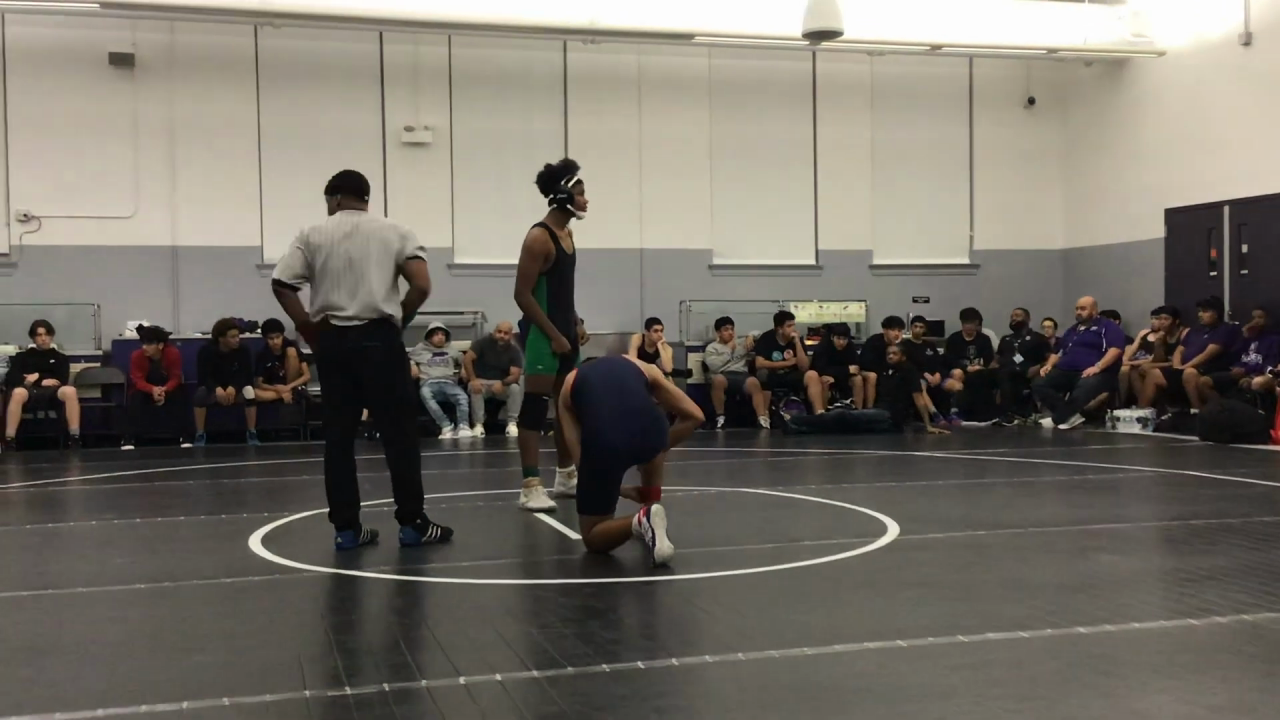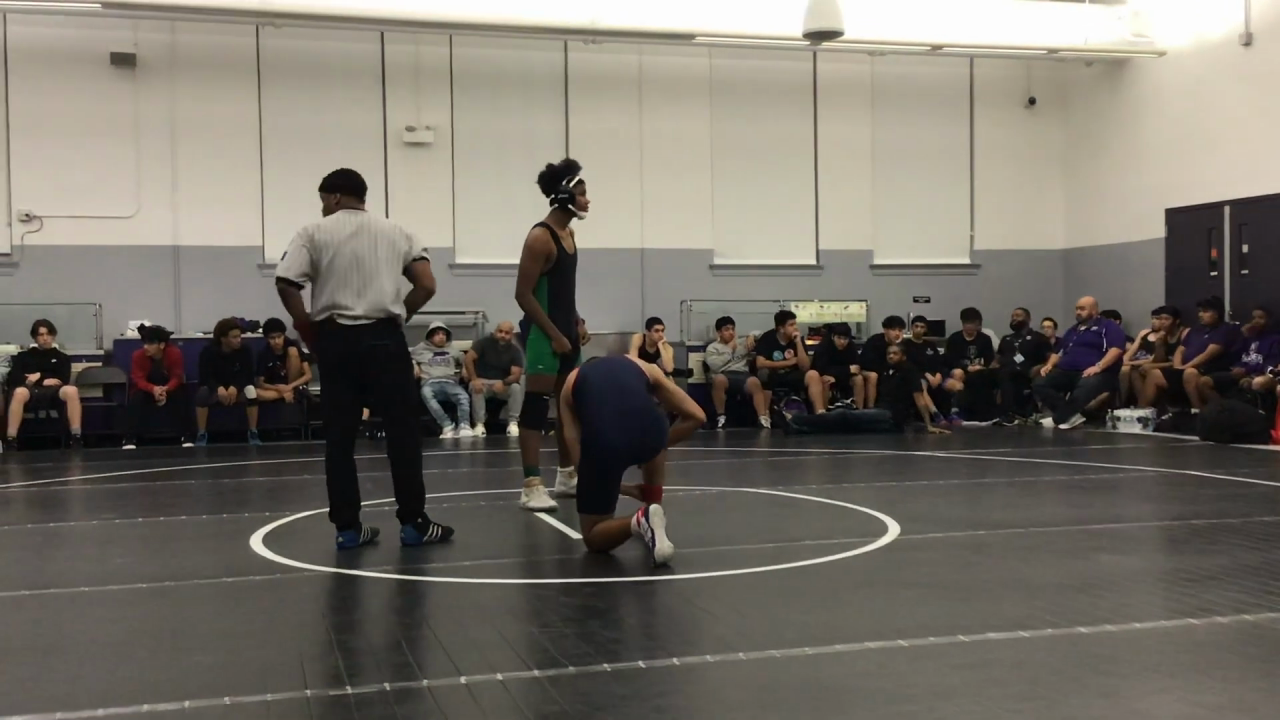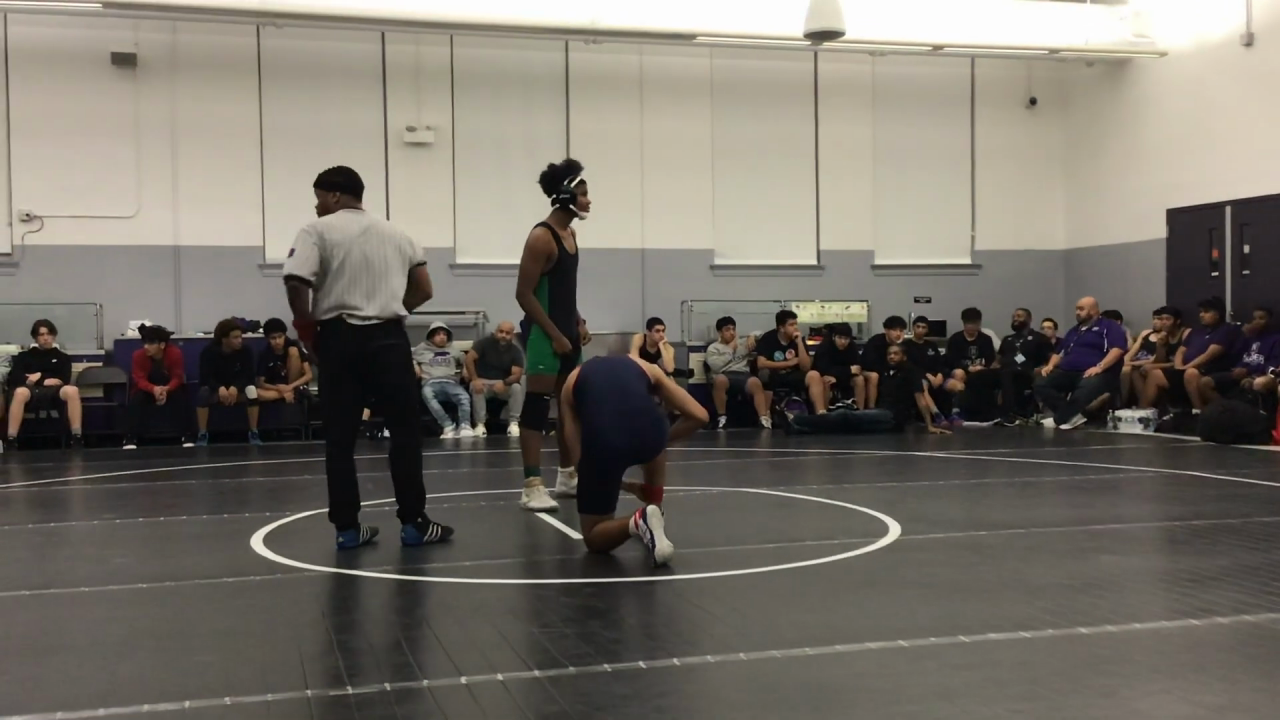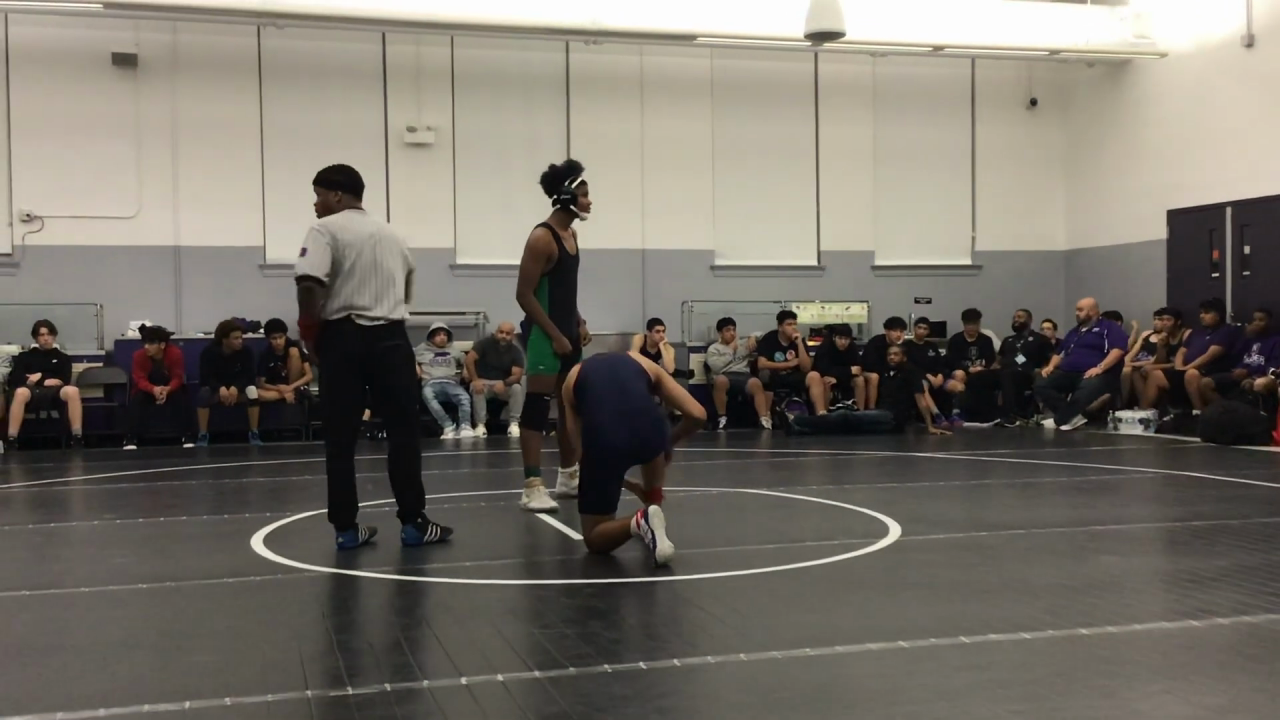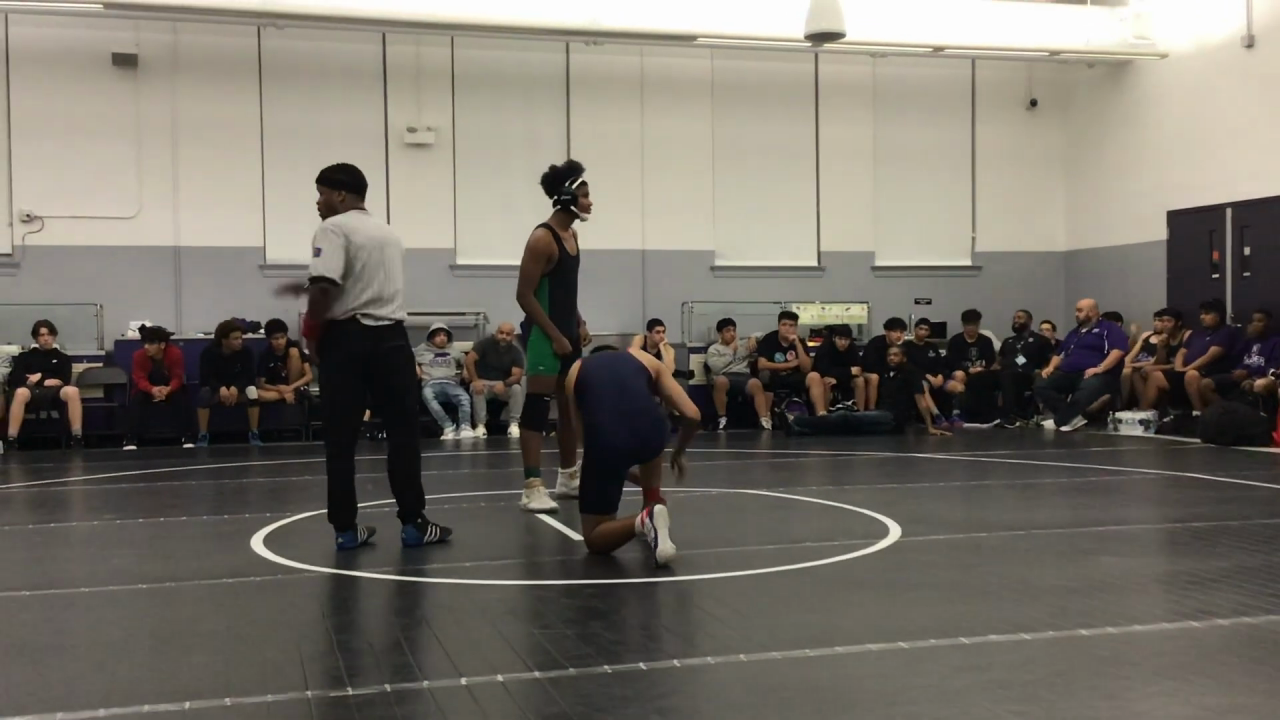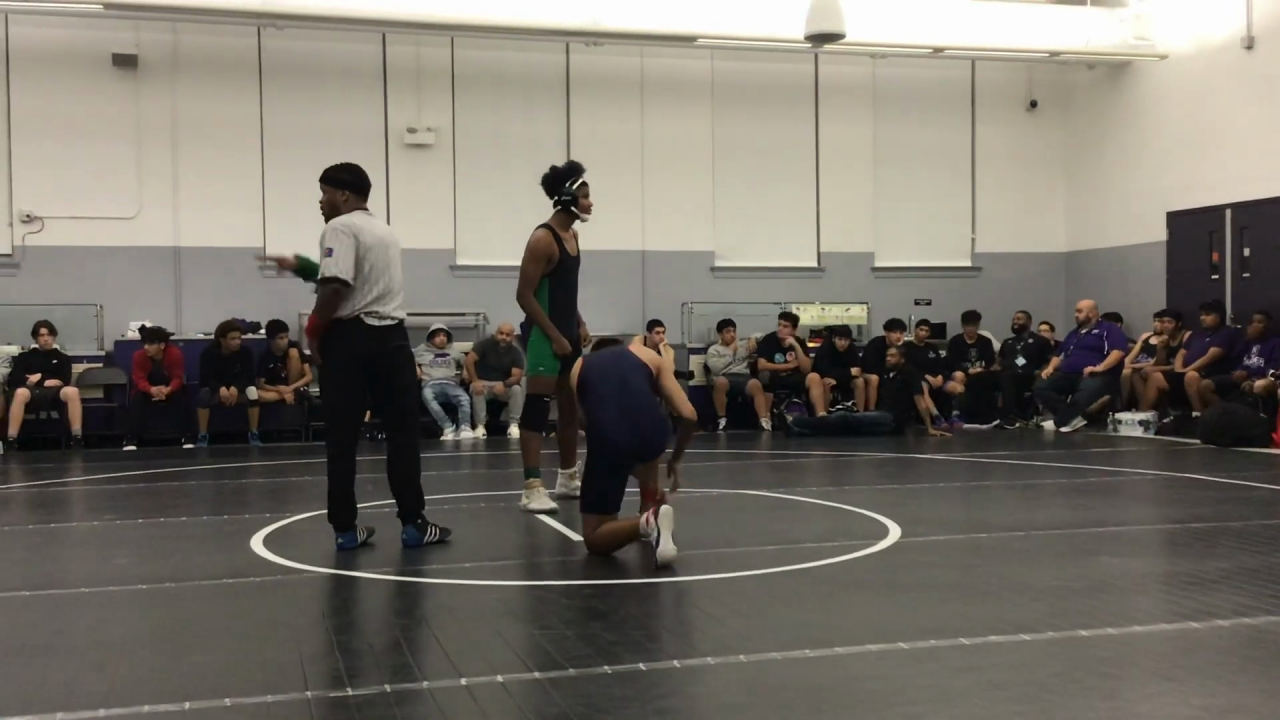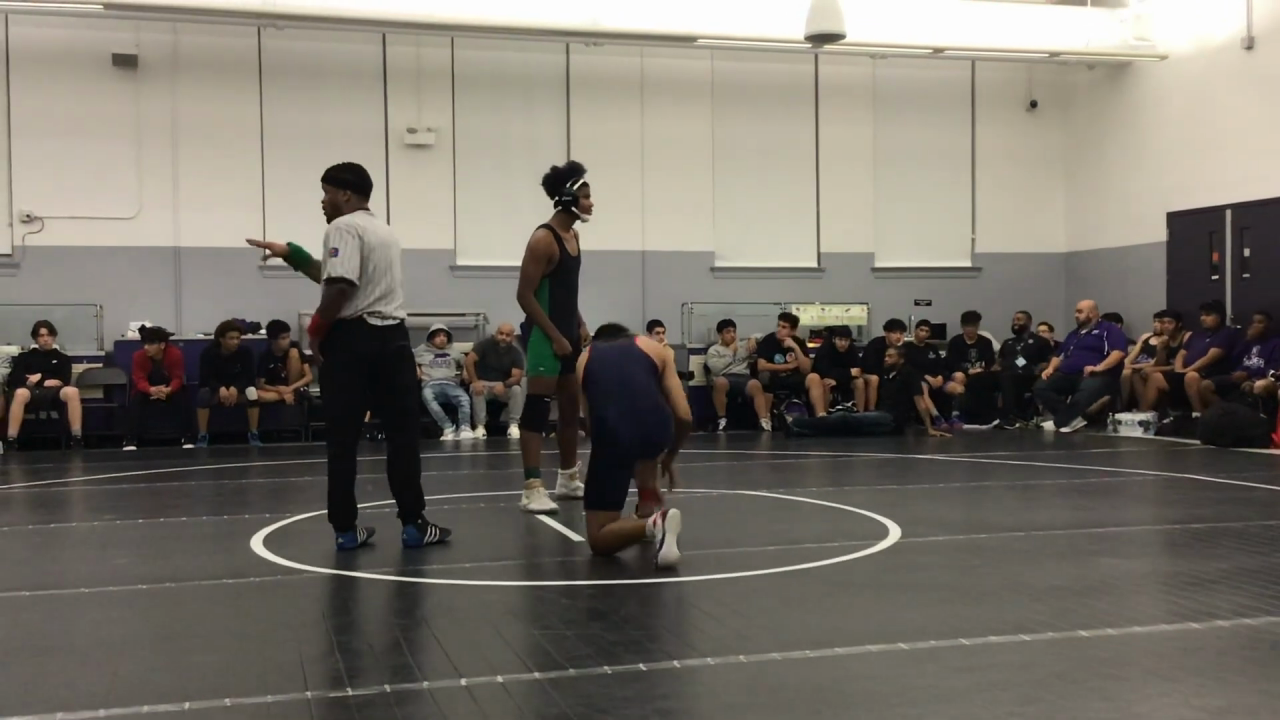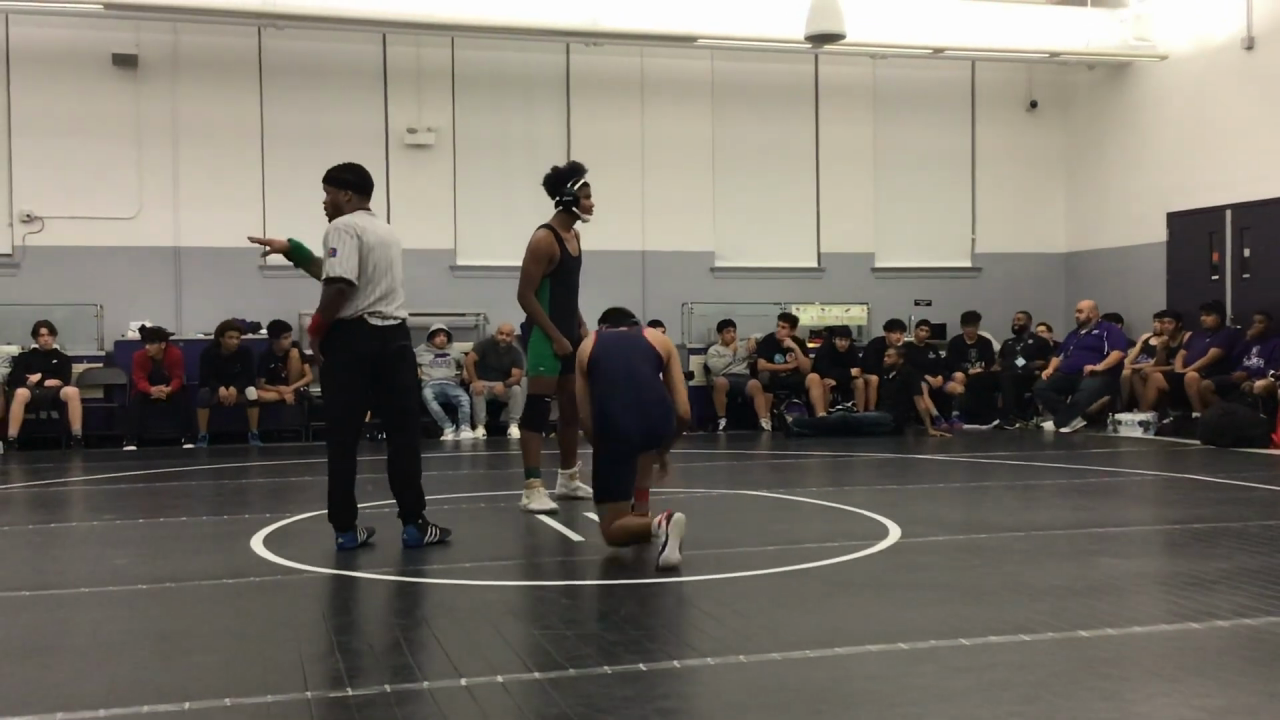
dt=0.1s
person 1, frame 1
left shoulder: (312, 235)
right shoulder: (393, 232)
left elbow: (281, 285)
right elbow: (422, 285)
left wrist: (308, 329)
right wrist: (399, 317)
left hip: (332, 340)
right hip: (378, 339)
left knee: (339, 437)
right knee: (399, 433)
left ankle: (346, 527)
right ankle: (413, 523)
person 1, frame 2
left shoulder: (314, 233)
right shoulder: (395, 233)
left elbow: (285, 283)
right elbow: (427, 285)
left wrist: (307, 328)
left hip: (334, 340)
right hip: (383, 338)
left knee: (339, 436)
right knee: (402, 432)
left ankle: (347, 527)
right ankle: (413, 522)
person 1, frame 3
left shoulder: (317, 231)
right shoulder: (394, 233)
left elbow: (296, 282)
right elbow: (423, 289)
left wrist: (305, 326)
left hip: (338, 338)
right hip: (387, 338)
left knee: (340, 437)
right knee: (405, 431)
left ankle: (346, 527)
right ankle: (414, 521)
person 1, frame 4
left shoulder: (325, 230)
right shoulder: (390, 235)
left elbow: (309, 282)
left wrist: (309, 326)
left hip: (341, 338)
right hip: (390, 338)
left knee: (340, 437)
right knee: (403, 432)
left ankle: (345, 527)
right ankle: (414, 522)
person 1, frame 5
left shoulder: (333, 228)
right shoulder: (386, 232)
left elbow: (329, 284)
left wrist: (312, 326)
right wrist: (313, 289)
left hip: (347, 339)
right hip: (391, 337)
left knee: (341, 438)
right knee: (403, 432)
left ankle: (346, 528)
right ankle: (414, 523)
person 1, frame 6
left shoulder: (341, 227)
right shoulder: (386, 232)
left elbow: (337, 284)
left wrist: (315, 327)
right wrist: (300, 265)
left hip: (348, 339)
right hip: (392, 338)
left knee: (342, 438)
right knee: (402, 432)
left ankle: (345, 528)
right ankle: (413, 523)
person 1, frame 7
left shoulder: (344, 227)
right shoulder: (385, 232)
left elbow: (340, 285)
left wrist: (317, 327)
right wrist: (290, 253)
left hip: (350, 339)
right hip: (393, 337)
left knee: (342, 438)
right knee: (402, 433)
left ankle: (345, 528)
right ankle: (412, 523)
person 1, frame 8
left shoulder: (344, 227)
right shoulder: (386, 231)
left elbow: (339, 284)
left wrist: (317, 327)
right wrist: (291, 249)
left hip: (350, 339)
right hip: (394, 337)
left knee: (343, 438)
right knee: (403, 433)
left ankle: (345, 528)
right ankle: (413, 523)
person 2, frame 1
left shoulder: (567, 233)
right shoulder: (538, 237)
right elbow: (523, 294)
left wrist: (576, 323)
right wrist: (553, 335)
left hip: (565, 331)
right hip: (542, 334)
left knee: (568, 404)
right knee: (535, 406)
left ankle: (566, 476)
right ankle: (530, 486)
person 2, frame 2
left shoulder: (569, 233)
right shoulder: (540, 237)
right elbow: (524, 294)
left wrist: (577, 323)
right wrist: (553, 335)
left hip: (566, 330)
right hip: (543, 334)
right knee: (536, 406)
left ankle: (567, 475)
right ankle: (532, 486)
person 2, frame 3
left shoulder: (570, 234)
right shoulder: (541, 237)
right elbow: (524, 294)
left wrist: (578, 323)
right wrist: (554, 335)
left hip: (567, 331)
right hip: (544, 334)
right knee: (537, 406)
left ankle: (568, 476)
right ankle: (532, 486)
person 2, frame 4
left shoulder: (571, 234)
right shoulder: (542, 238)
right elbow: (524, 294)
left wrist: (579, 323)
right wrist: (554, 335)
left hip: (567, 331)
right hip: (545, 334)
right knee: (537, 406)
left ankle: (568, 476)
right ankle: (532, 487)
person 2, frame 5
left shoulder: (572, 235)
right shoulder: (542, 238)
right elbow: (524, 295)
left wrist: (579, 324)
right wrist: (554, 336)
left hip: (568, 332)
right hip: (544, 335)
left knee: (570, 406)
right knee: (537, 407)
left ankle: (568, 476)
right ankle: (532, 487)
person 2, frame 6
left shoulder: (573, 235)
right shoulder: (543, 239)
right elbow: (525, 295)
left wrist: (579, 324)
right wrist: (554, 336)
left hip: (568, 332)
right hip: (545, 335)
left knee: (571, 407)
right knee: (537, 407)
left ankle: (568, 477)
right ankle: (532, 488)
person 2, frame 7
left shoulder: (573, 235)
right shoulder: (543, 239)
right elbow: (525, 295)
left wrist: (580, 325)
right wrist: (554, 336)
left hip: (569, 333)
right hip: (545, 335)
left knee: (572, 406)
right knee: (537, 408)
left ankle: (568, 478)
right ankle: (532, 488)
person 2, frame 8
left shoulder: (574, 235)
right shoulder: (544, 239)
right elbow: (525, 295)
left wrist: (580, 325)
right wrist: (554, 336)
left hip: (569, 332)
right hip: (545, 335)
left knee: (572, 407)
right knee: (538, 408)
left ankle: (568, 478)
right ankle: (532, 489)
person 3, frame 1
left shoulder: (571, 382)
right shoulder: (639, 365)
left elbow: (581, 460)
right elbow: (695, 416)
left wrist: (623, 491)
left hip: (603, 442)
right hip: (649, 431)
left knee: (593, 538)
left ankle: (641, 521)
right ankle: (651, 509)
person 3, frame 2
left shoulder: (573, 380)
right shoulder: (641, 365)
left elbow: (580, 460)
right elbow: (696, 416)
left wrist: (625, 489)
left hip: (602, 440)
right hip: (649, 431)
left knee: (593, 537)
left ankle: (640, 521)
right ankle: (652, 510)
person 3, frame 3
left shoulder: (574, 379)
right shoulder: (642, 365)
left elbow: (579, 457)
right elbow: (699, 416)
left wrist: (626, 485)
left hip: (603, 441)
right hip: (649, 432)
left knee: (594, 538)
left ankle: (638, 522)
right ankle: (654, 512)
person 3, frame 4
left shoulder: (575, 376)
right shoulder: (643, 362)
left elbow: (583, 452)
right elbow: (697, 415)
left wrist: (629, 484)
right wrist: (668, 444)
left hip: (604, 441)
right hip: (650, 432)
left knee: (594, 538)
left ankle: (640, 522)
right ankle: (653, 513)
person 3, frame 5
left shoulder: (577, 371)
right shoulder: (645, 359)
right elbow: (692, 415)
left wrist: (630, 474)
right wrist: (678, 453)
left hip: (606, 440)
right hip: (650, 431)
left knee: (595, 538)
left ankle: (644, 521)
right ankle: (651, 514)
person 3, frame 6
left shoulder: (580, 367)
right shoulder: (648, 355)
right elbow: (688, 415)
right wrist: (675, 460)
left hip: (609, 439)
right hip: (653, 431)
left knee: (595, 540)
left ankle: (647, 522)
right ankle: (651, 513)
person 3, frame 7
left shoulder: (586, 358)
right shoulder: (654, 348)
right elbow: (684, 417)
right wrist: (669, 458)
left hip: (612, 434)
right hip: (656, 428)
left knee: (600, 541)
left ankle: (652, 523)
right ankle: (649, 516)
person 3, frame 8
left shoulder: (588, 345)
right shoulder: (659, 339)
left elbow: (586, 421)
right elbow: (683, 413)
left wrist: (609, 456)
right wrist: (662, 450)
left hip: (616, 425)
right hip: (659, 421)
left knee: (613, 531)
left ankle: (659, 524)
right ankle: (640, 513)
